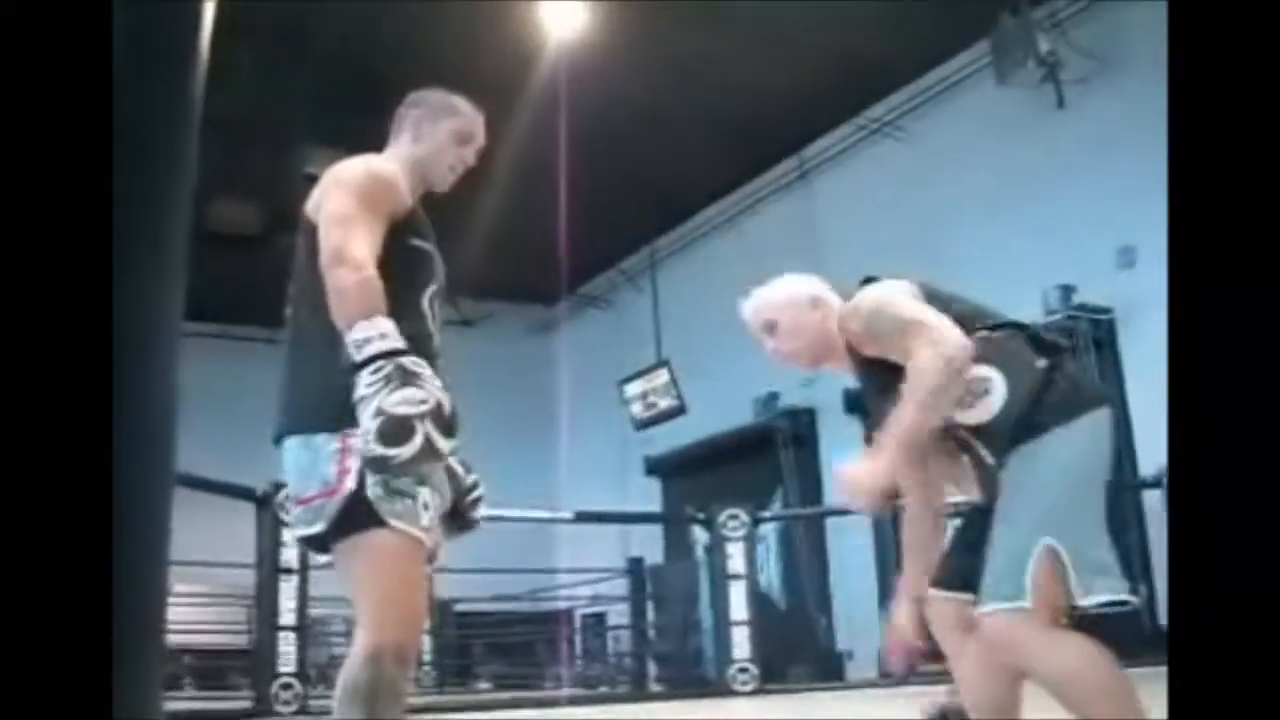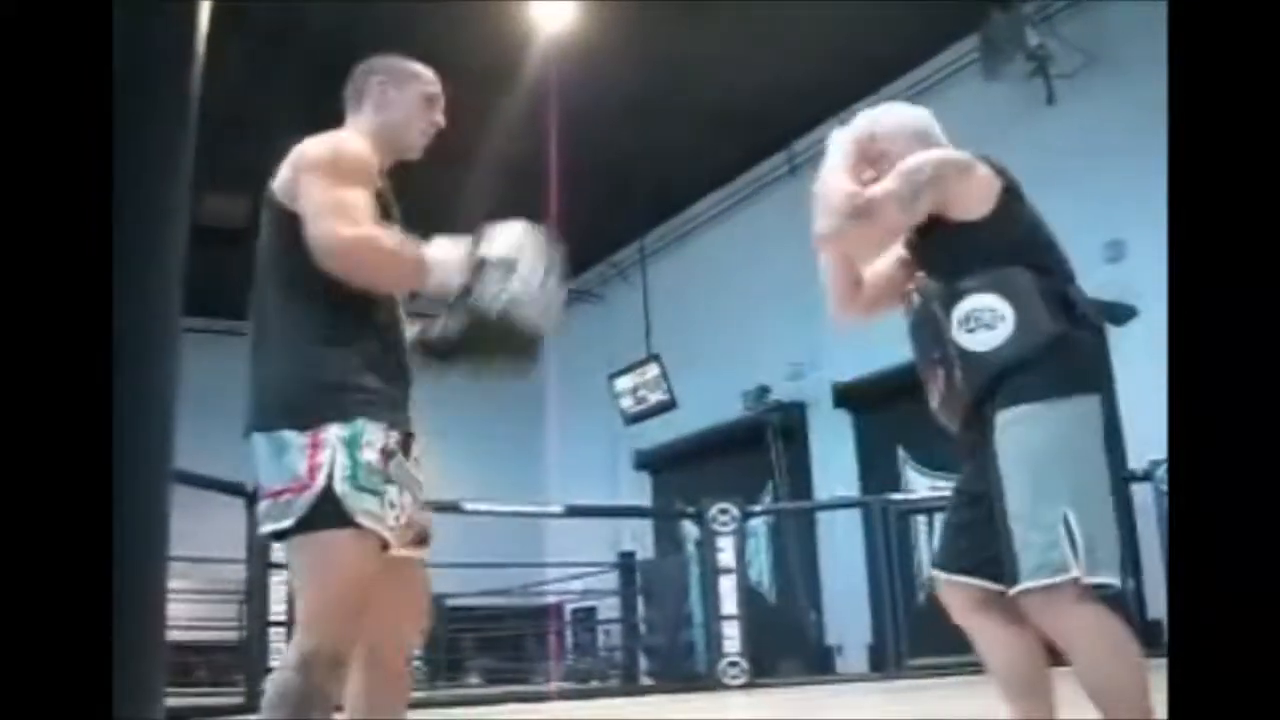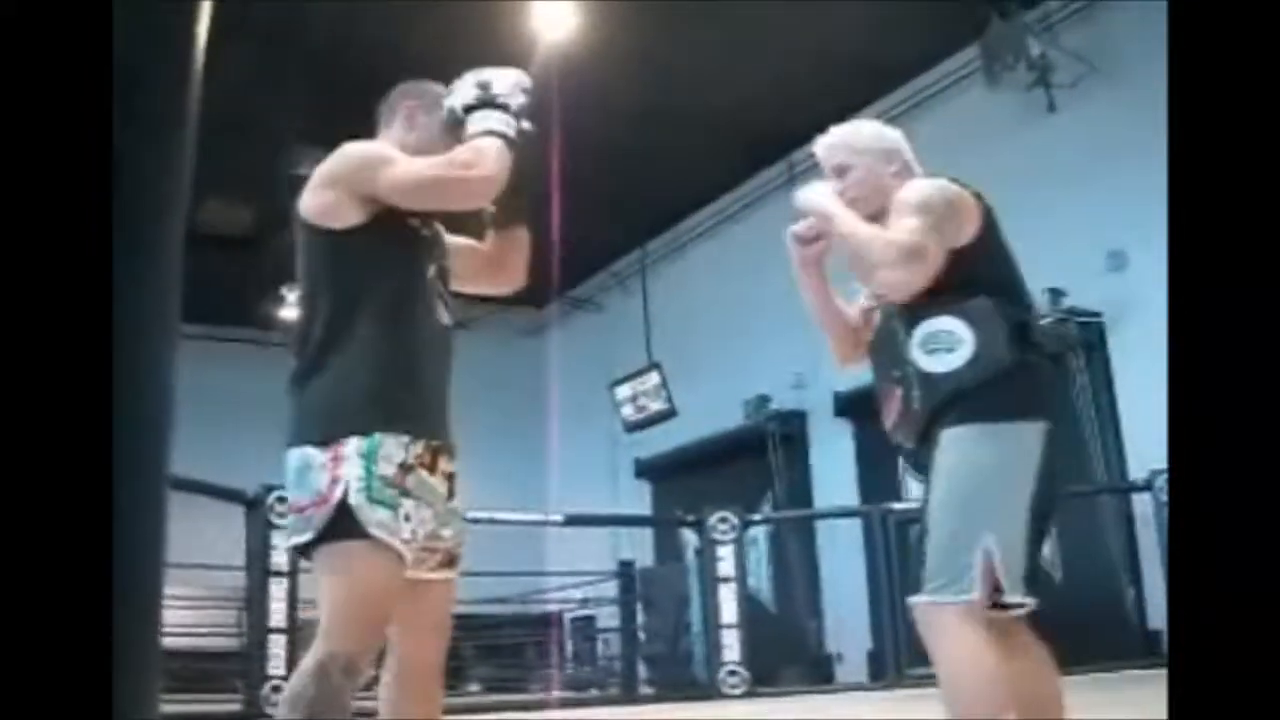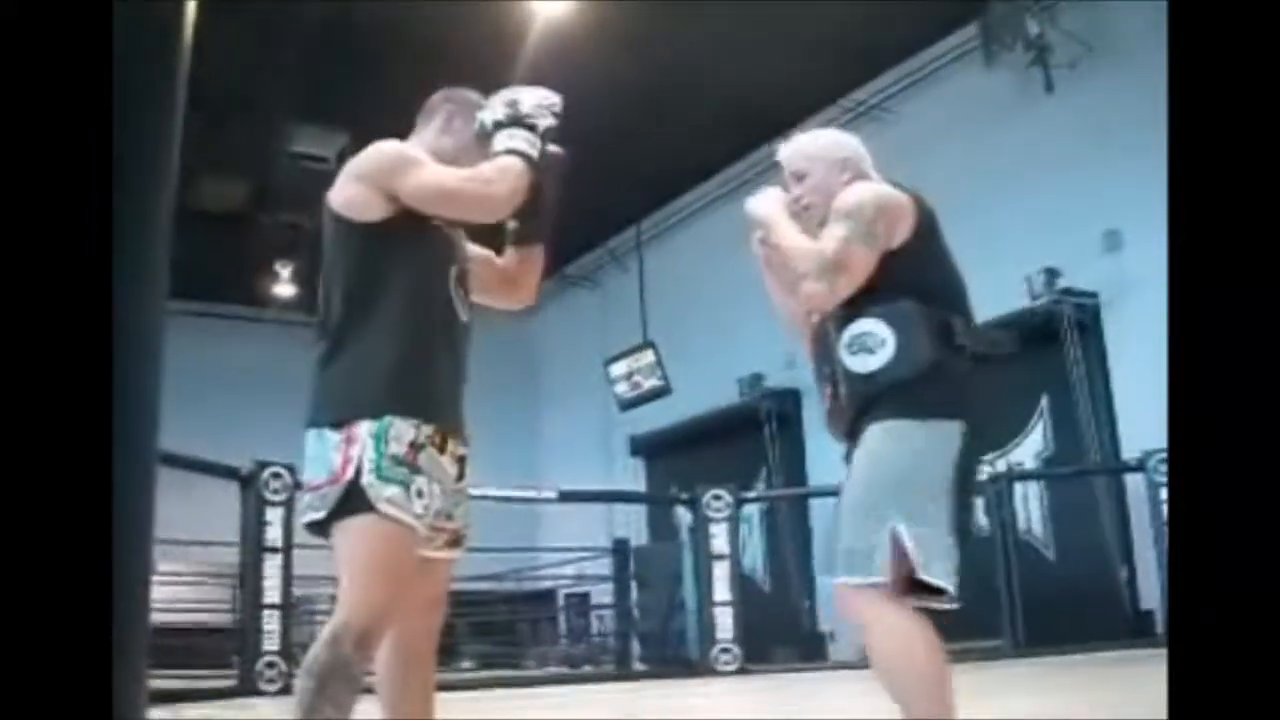
dt=0.5s
person 1, frame 1
left shoulder: (408, 227)
right shoulder: (368, 178)
right elbow: (347, 267)
left wrist: (441, 456)
right wrist: (385, 372)
left hip: (385, 432)
right hip: (351, 425)
left knee: (392, 634)
right knee: (391, 630)
person 1, frame 2
left shoulder: (368, 180)
right shoulder: (333, 154)
right elbow: (342, 245)
left wrist: (468, 321)
right wrist: (466, 264)
left hip: (370, 423)
right hip: (325, 418)
left knee: (397, 622)
right knee: (330, 637)
person 1, frame 3
left shoulder: (418, 229)
right shoulder: (355, 166)
left elbow: (504, 273)
right elbow: (472, 178)
left wrist: (514, 191)
right wrist: (494, 117)
left hip: (417, 443)
right hip: (358, 437)
left knee: (423, 641)
right knee: (349, 642)
person 1, frame 4
left shoulder: (440, 229)
right shoulder: (385, 161)
left elbow: (515, 288)
right elbow: (488, 195)
left wrist: (532, 212)
right wrist: (520, 136)
left hip: (430, 427)
right hip: (373, 420)
left knee: (420, 619)
right knee: (366, 614)
person 2, frame 1
left shoulder: (868, 312)
right shoulder: (884, 397)
left elbow: (946, 350)
right elbow: (921, 503)
left wrist: (884, 460)
right wrist: (911, 599)
left hip: (1055, 427)
right hip: (1025, 445)
left knee: (1014, 625)
right knee: (952, 611)
person 2, frame 2
left shoulder: (945, 169)
right shoulder: (926, 235)
left elbow: (838, 227)
right elbow: (849, 298)
left wrist: (835, 157)
right wrist: (836, 200)
left hip: (1039, 396)
right hip: (996, 412)
left knee: (1052, 594)
right knee: (968, 591)
person 2, frame 3
left shoulder: (928, 197)
right shoulder: (892, 236)
left elbow: (897, 272)
right elbow: (851, 347)
left wrist: (833, 215)
right wrist: (810, 268)
left hip: (990, 419)
right hip: (960, 428)
left knee: (947, 613)
right knee: (991, 620)
person 2, frame 4
left shoulder: (870, 200)
right shoulder: (854, 237)
left elbow: (822, 285)
right elbow: (818, 330)
left wrist: (774, 219)
right wrist: (772, 262)
left hip: (918, 413)
right hip: (899, 420)
left knee: (865, 594)
right knee: (888, 598)
